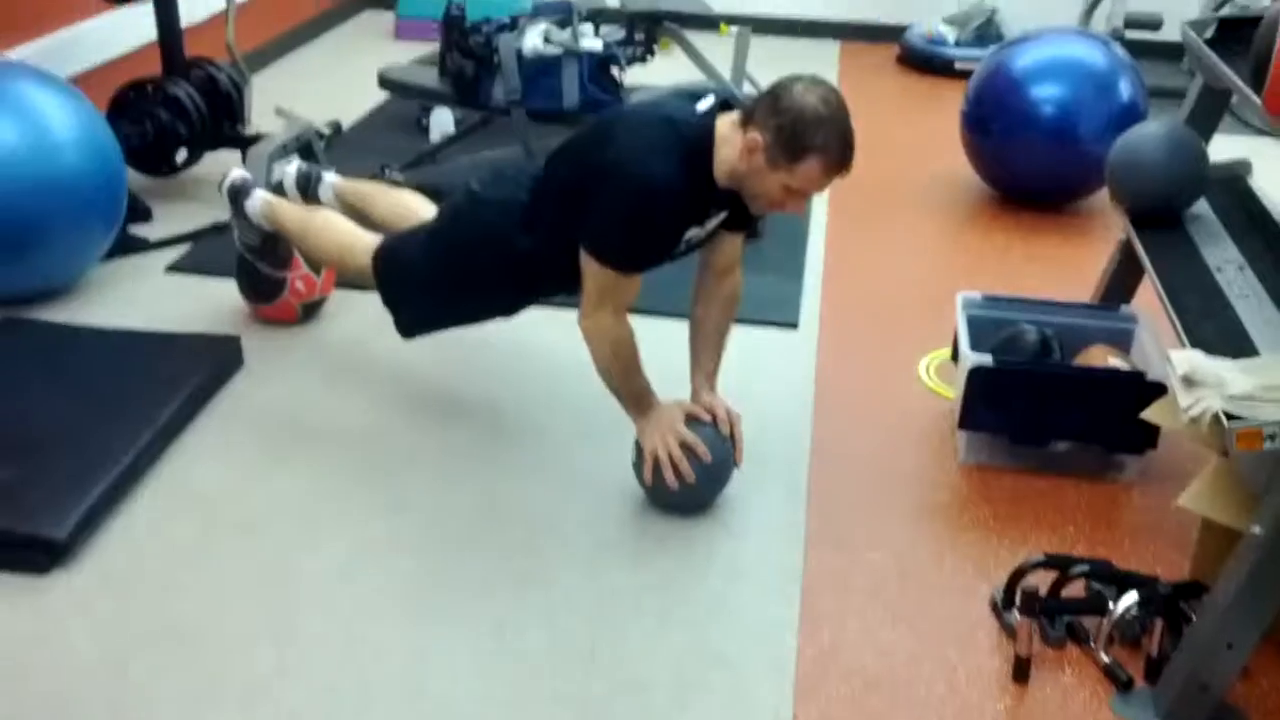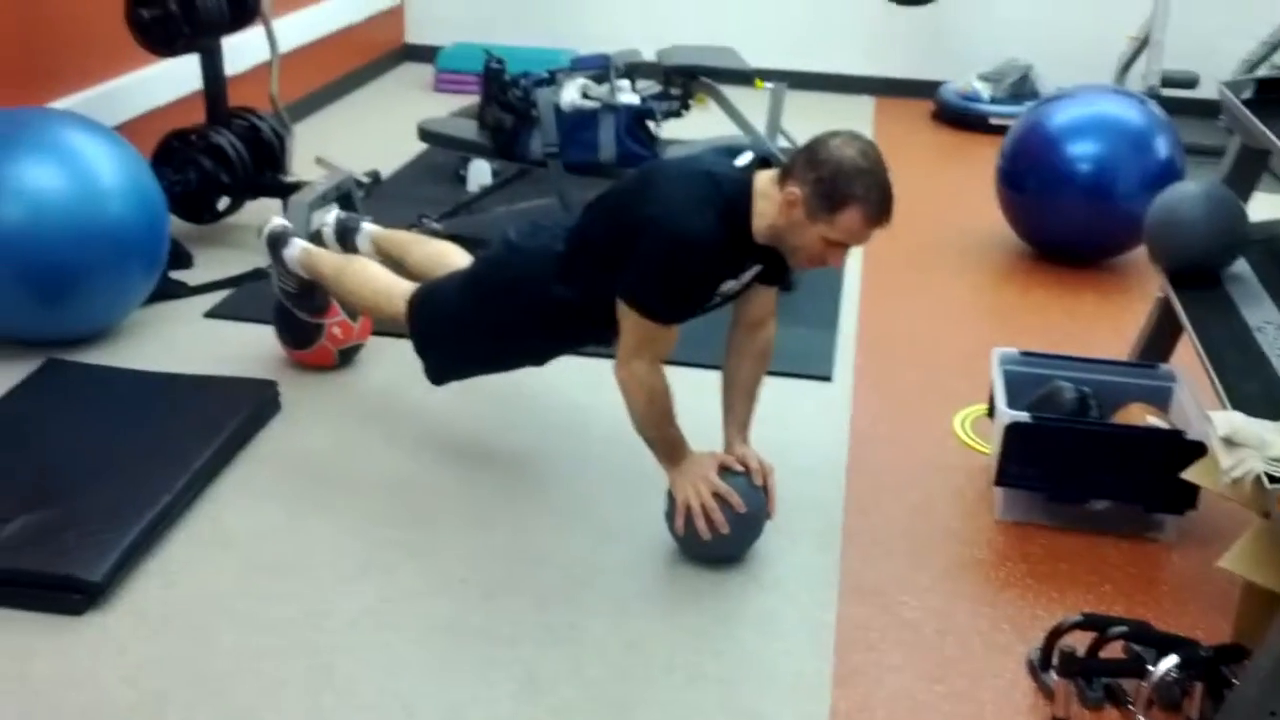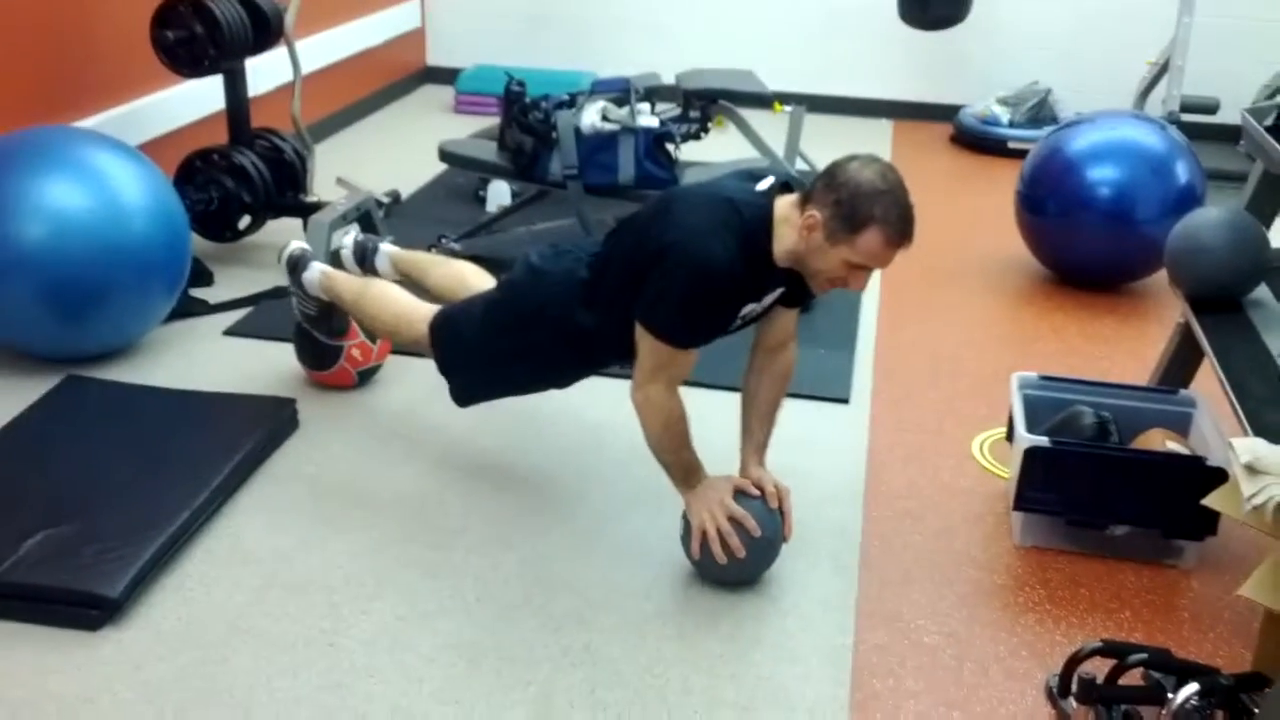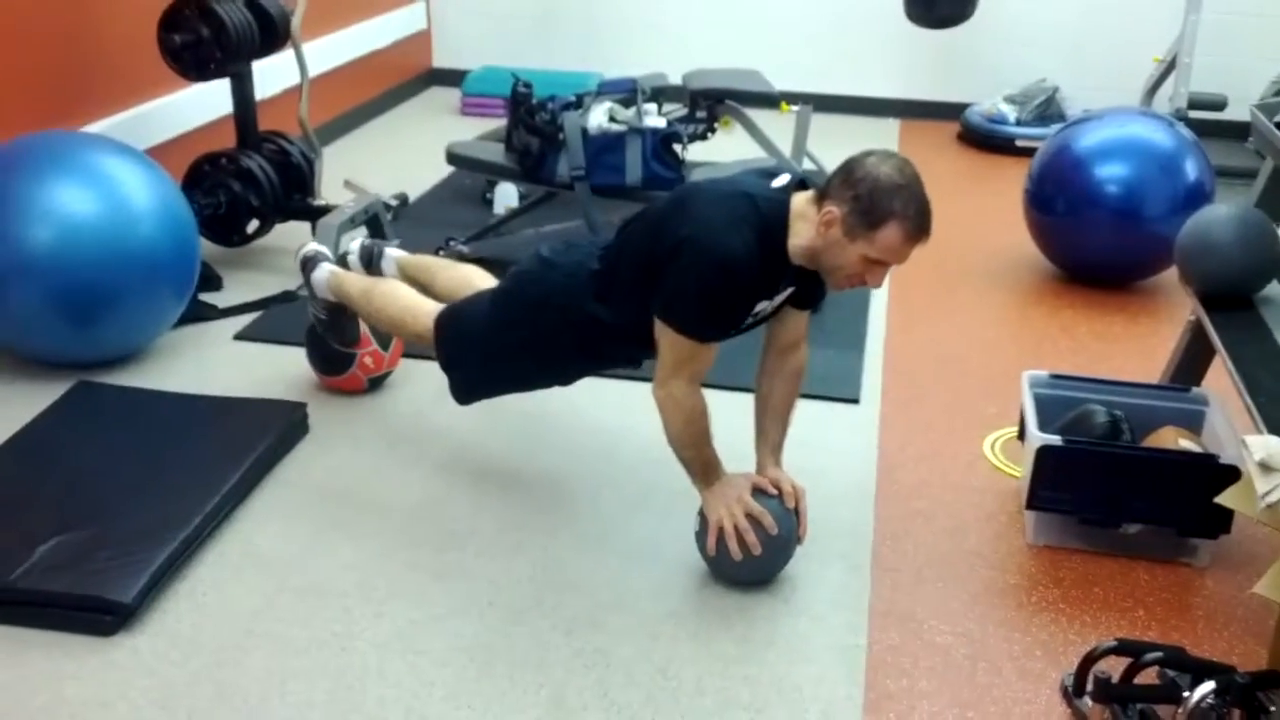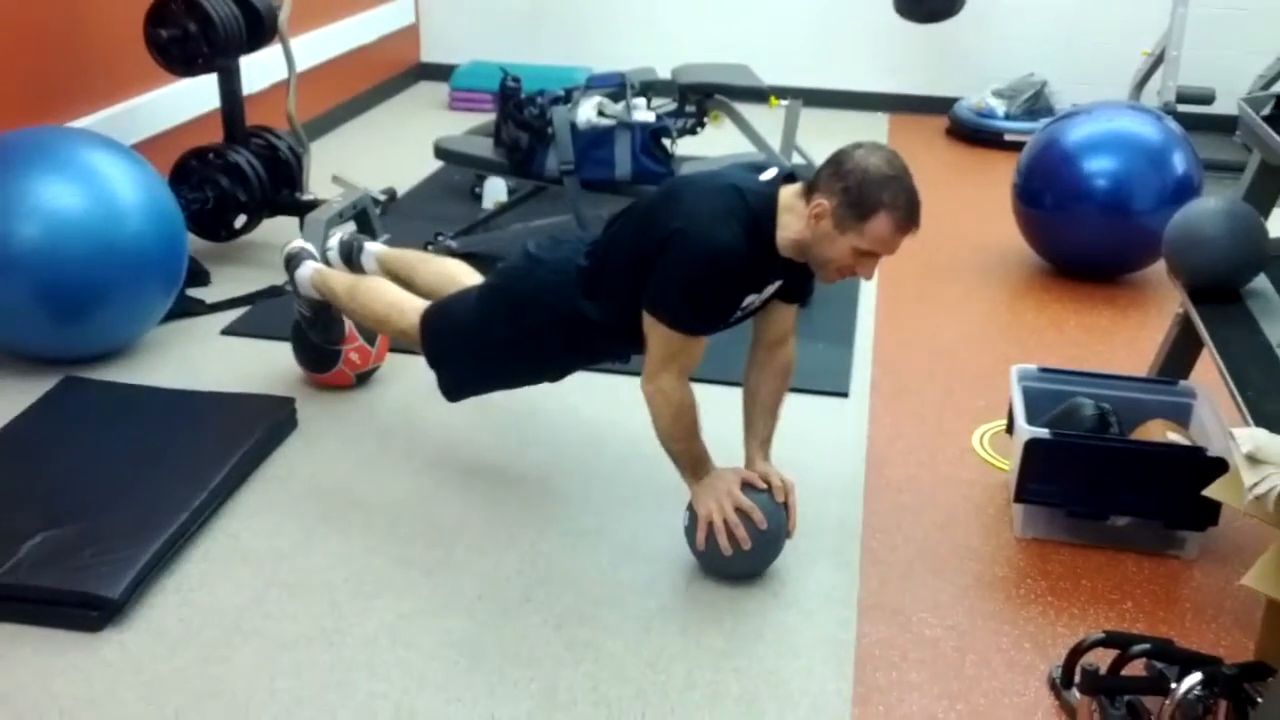
dt=0.5s
person 1, frame 1
left shoulder: (743, 151)
right shoulder: (649, 177)
left elbow: (721, 274)
right elbow: (601, 315)
left wrist: (705, 388)
right wrist: (647, 415)
left hip: (552, 224)
right hip: (499, 242)
left knee: (426, 228)
right knee: (380, 261)
left ankle: (316, 184)
right ankle: (258, 205)
person 1, frame 2
left shoulder: (779, 207)
right shoulder: (687, 228)
left elbow: (754, 328)
right elbow: (637, 364)
left wrist: (738, 439)
right wrist: (679, 464)
left hip: (582, 275)
right hip: (533, 292)
left knee: (456, 273)
right knee: (415, 308)
left ankle: (356, 233)
right ankle: (298, 253)
person 1, frame 3
left shoulder: (799, 230)
right shoulder: (706, 254)
left elbow: (775, 350)
right elbow: (652, 388)
left wrist: (754, 462)
right wrist: (695, 488)
left hip: (603, 296)
right hip: (555, 317)
left knee: (481, 294)
right knee: (434, 329)
left ankle: (375, 253)
right ankle: (316, 275)
person 1, frame 4
left shoulder: (811, 229)
right shoulder: (723, 248)
left elbow: (786, 352)
right elbow: (675, 384)
left wrist: (770, 462)
right wrist: (713, 486)
left hip: (610, 295)
right hip: (562, 309)
left knee: (485, 298)
right knee: (444, 326)
left ankle: (384, 259)
right ankle: (330, 277)
person 1, frame 5
left shoulder: (800, 223)
right shoulder: (712, 241)
left elbow: (774, 347)
right elbow: (664, 379)
left wrist: (759, 457)
right wrist: (703, 480)
left hip: (600, 294)
right hip: (551, 307)
left knee: (471, 296)
right knee: (426, 325)
left ankle: (364, 254)
right ankle: (312, 274)
